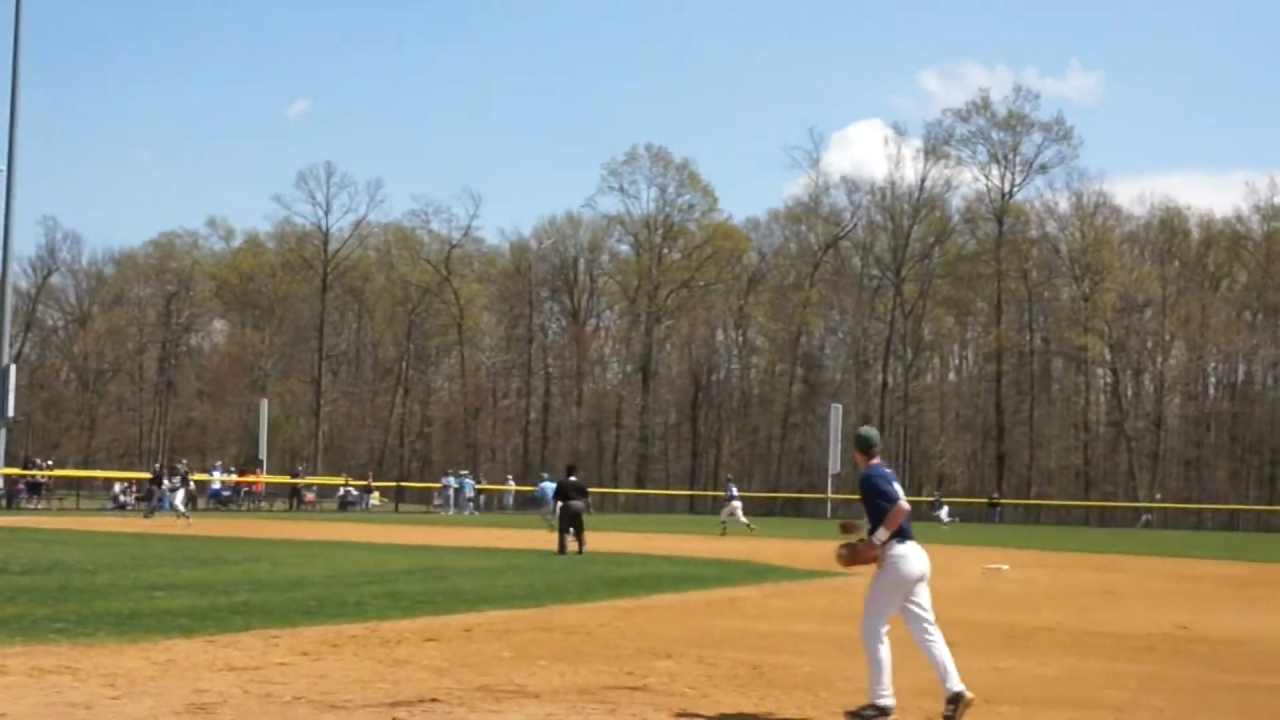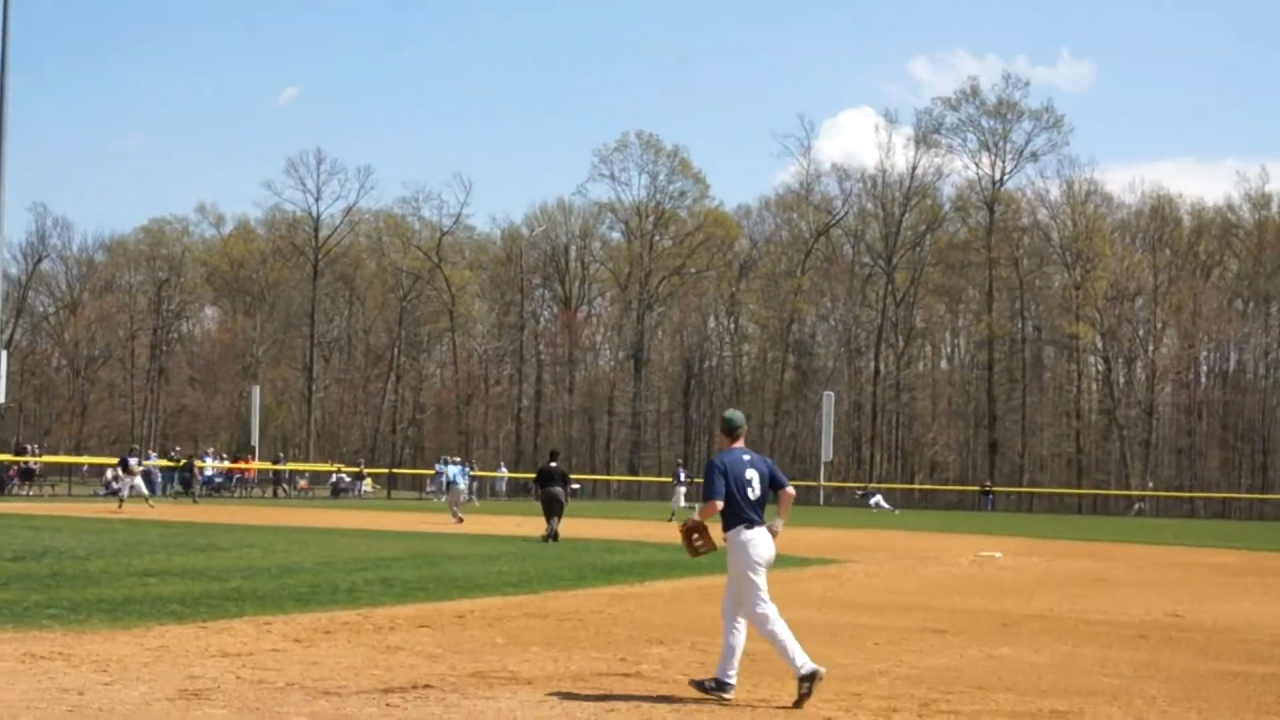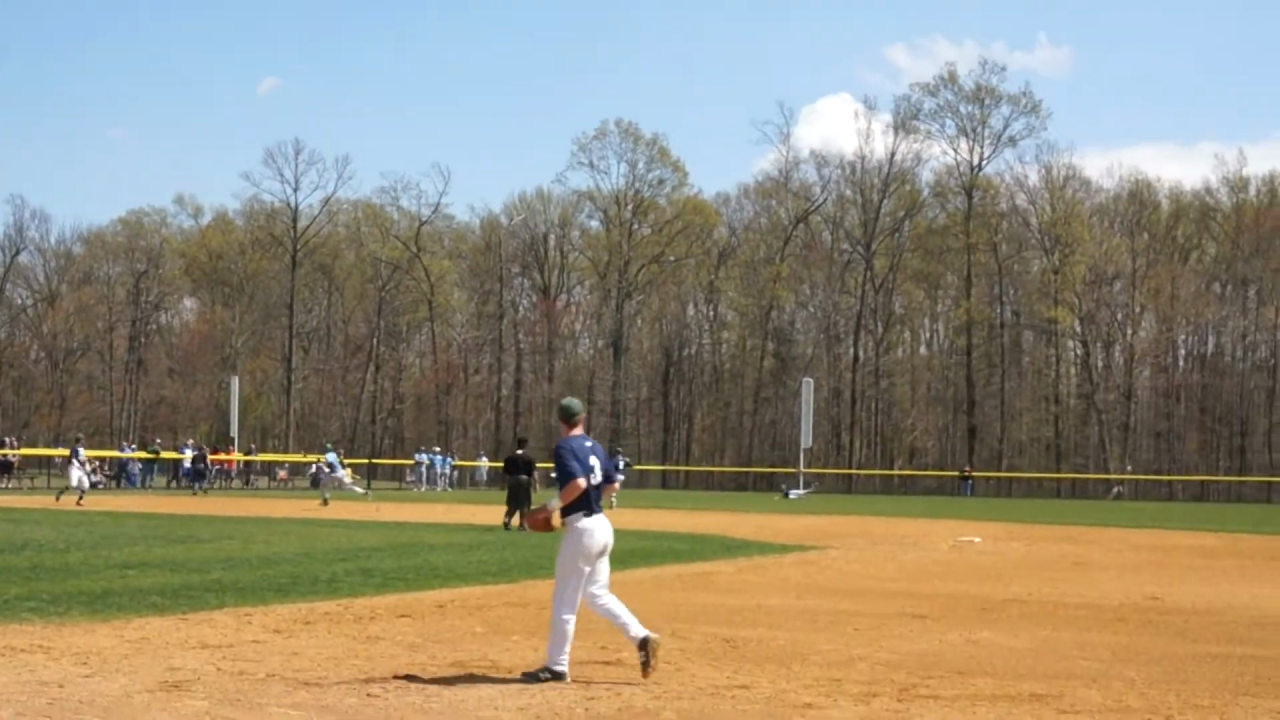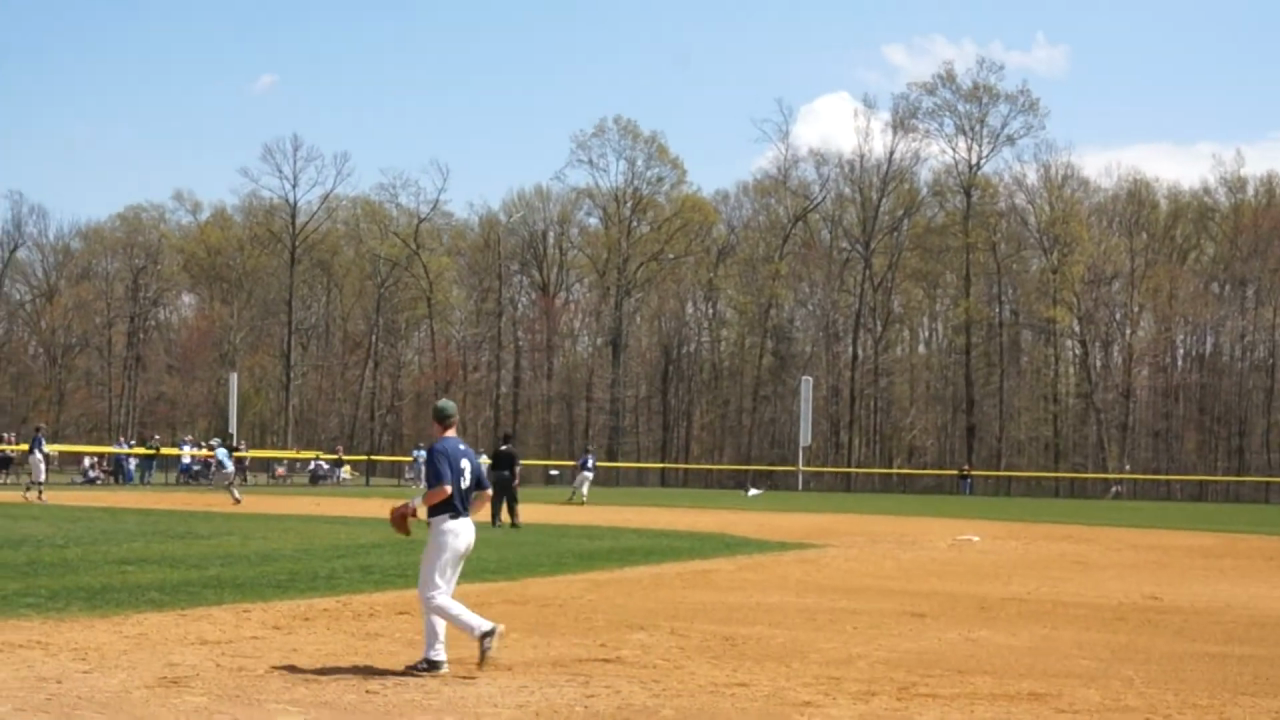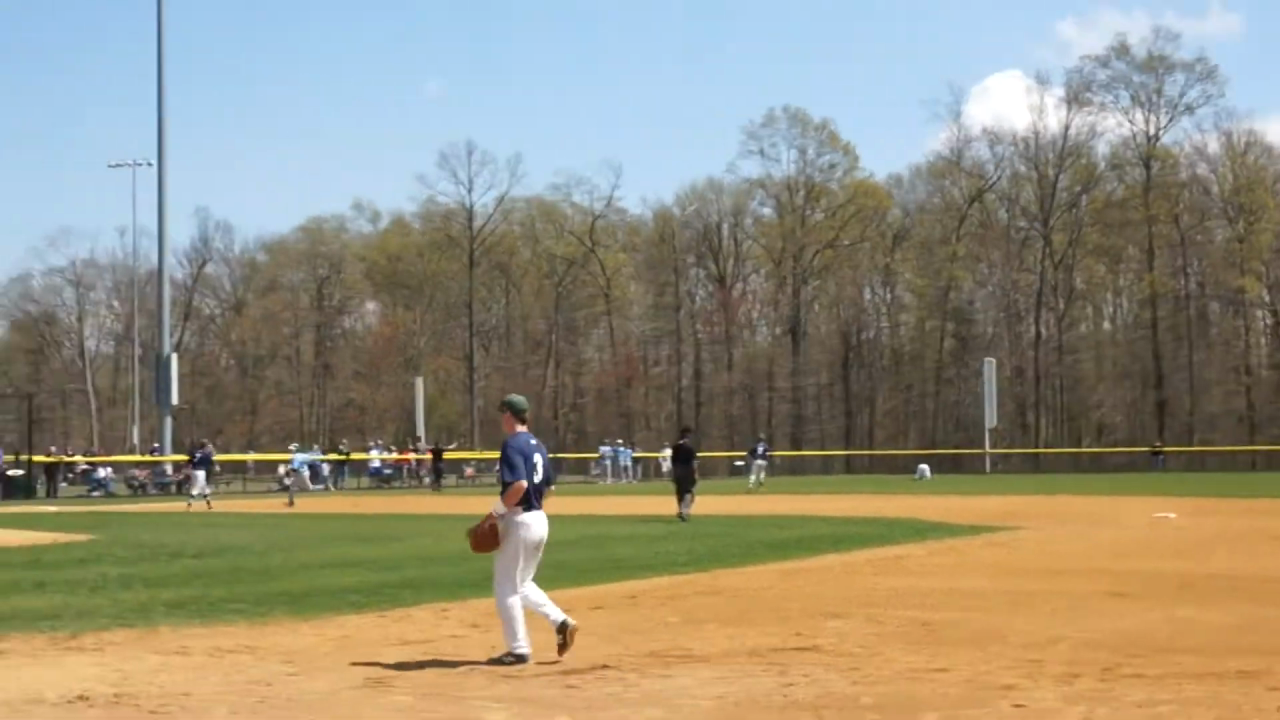
dt=0.4s
person 1, frame 1
left shoulder: (870, 477)
right shoulder: (886, 474)
left elbow: (902, 507)
left wrist: (876, 538)
right wrist: (871, 533)
left hip: (896, 559)
right hip: (913, 557)
left knee: (873, 630)
right knee: (924, 629)
right ankle: (955, 692)
person 1, frame 2
left shoulder: (718, 462)
right shoulder: (761, 462)
left elbow: (714, 505)
right elbow: (787, 492)
left wrist: (697, 518)
right wrist: (778, 523)
left hip: (744, 543)
right hip: (761, 540)
left knee: (763, 614)
right knee: (733, 612)
left ankle: (805, 668)
right ankle: (725, 680)
person 1, frame 3
left shoulder: (564, 447)
right shoulder: (596, 447)
left elbow: (578, 483)
right elbow: (611, 485)
left wrist: (554, 504)
left hip: (581, 530)
right hip: (601, 527)
left knee: (565, 600)
right knee: (598, 595)
left ankle: (557, 666)
right ankle: (641, 638)
person 1, frame 4
left shoulder: (438, 449)
right shoulder: (468, 453)
left elbow: (443, 489)
right elbow: (486, 492)
left wrist: (416, 503)
left hip: (446, 529)
right hip: (465, 528)
left knee: (432, 597)
right knee: (439, 593)
left ankle: (484, 629)
right ankle: (434, 657)
person 1, frame 5
left shoulder: (512, 445)
right shoulder: (538, 446)
left elbow: (519, 485)
right elbow: (548, 487)
left wrist: (499, 509)
left hip: (519, 523)
right hip: (539, 521)
left knee: (507, 589)
right knee: (522, 586)
left ankle: (519, 649)
right ankle: (560, 622)
